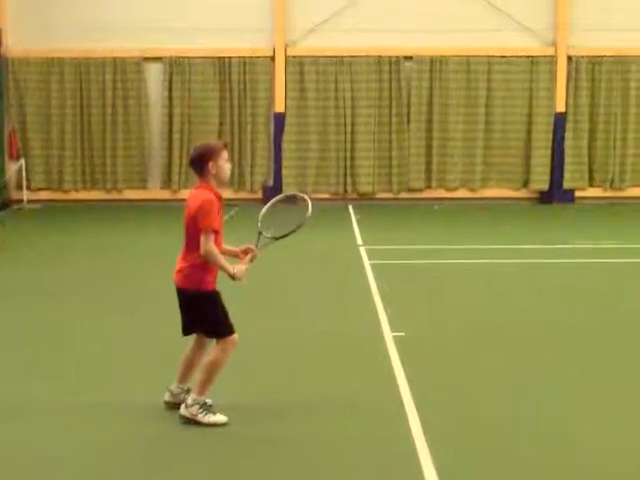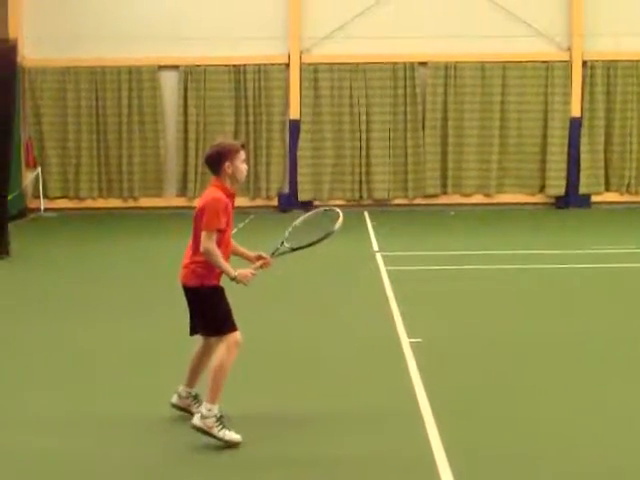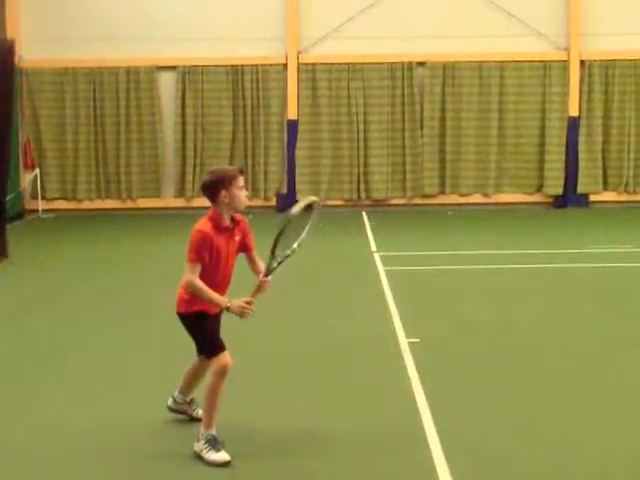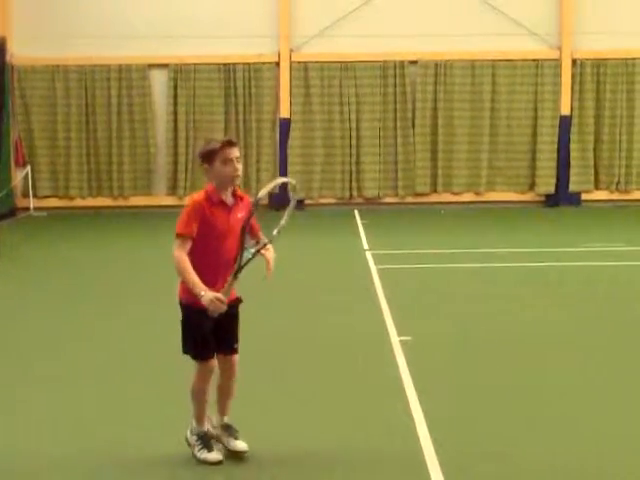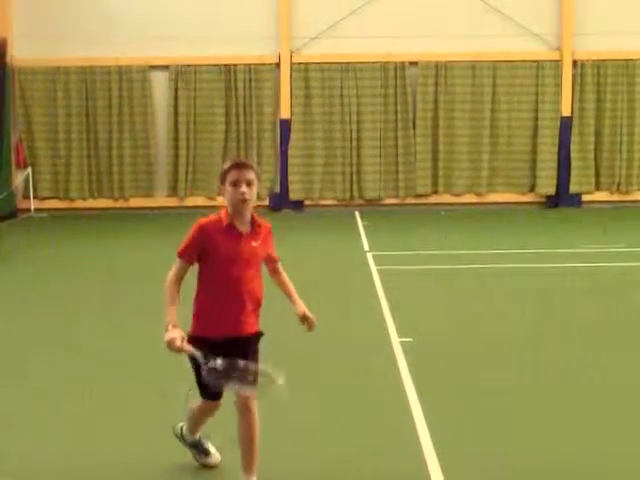
dt=1s
person 1, frame 1
left shoulder: (198, 195)
right shoulder: (208, 201)
right elbow: (206, 250)
left wrist: (234, 251)
right wrist: (232, 271)
left hip: (188, 278)
right hip: (199, 282)
left knee: (204, 337)
right knee: (228, 340)
left ankle: (177, 391)
right ankle: (194, 404)
person 1, frame 2
left shoulder: (221, 197)
right shoulder: (216, 200)
right elbow: (207, 247)
left wrist: (249, 255)
right wrist: (234, 273)
left hip: (198, 277)
right hip: (202, 278)
left knee: (211, 339)
right knee: (231, 340)
left ankle: (185, 395)
right ankle: (208, 414)
person 1, frame 3
left shoulder: (239, 224)
right shoulder: (203, 232)
left elbow: (252, 256)
right elbow: (190, 280)
left wrist: (261, 276)
right wrist: (229, 304)
left hip: (212, 304)
right hip: (194, 306)
left knee: (208, 357)
right knee: (222, 363)
left ankle: (180, 399)
right ankle: (206, 438)
person 1, frame 4
left shoulder: (243, 202)
right shoulder: (197, 205)
left elbow: (257, 236)
right elbow: (179, 254)
left wrist: (267, 251)
right wrist: (203, 293)
left hip: (227, 297)
right hip: (197, 300)
left knee: (229, 362)
right knee: (206, 366)
left ankle: (222, 424)
right ankle: (198, 431)
person 1, frame 5
left shoulder: (263, 230)
right shoulder: (205, 229)
left elbow: (274, 265)
right elbow: (175, 277)
left wrist: (296, 301)
right wrist: (172, 325)
left hip: (246, 332)
right hip: (207, 333)
left knee: (246, 400)
right knee: (211, 401)
right ankle: (188, 433)
